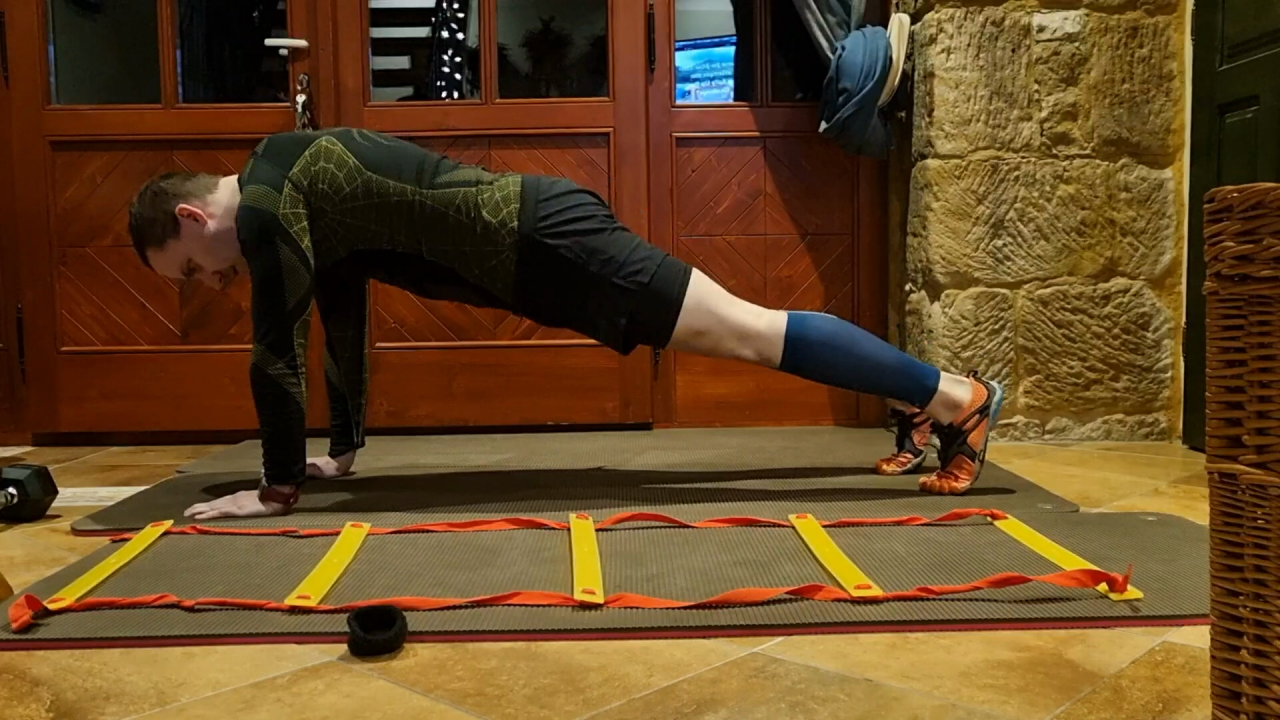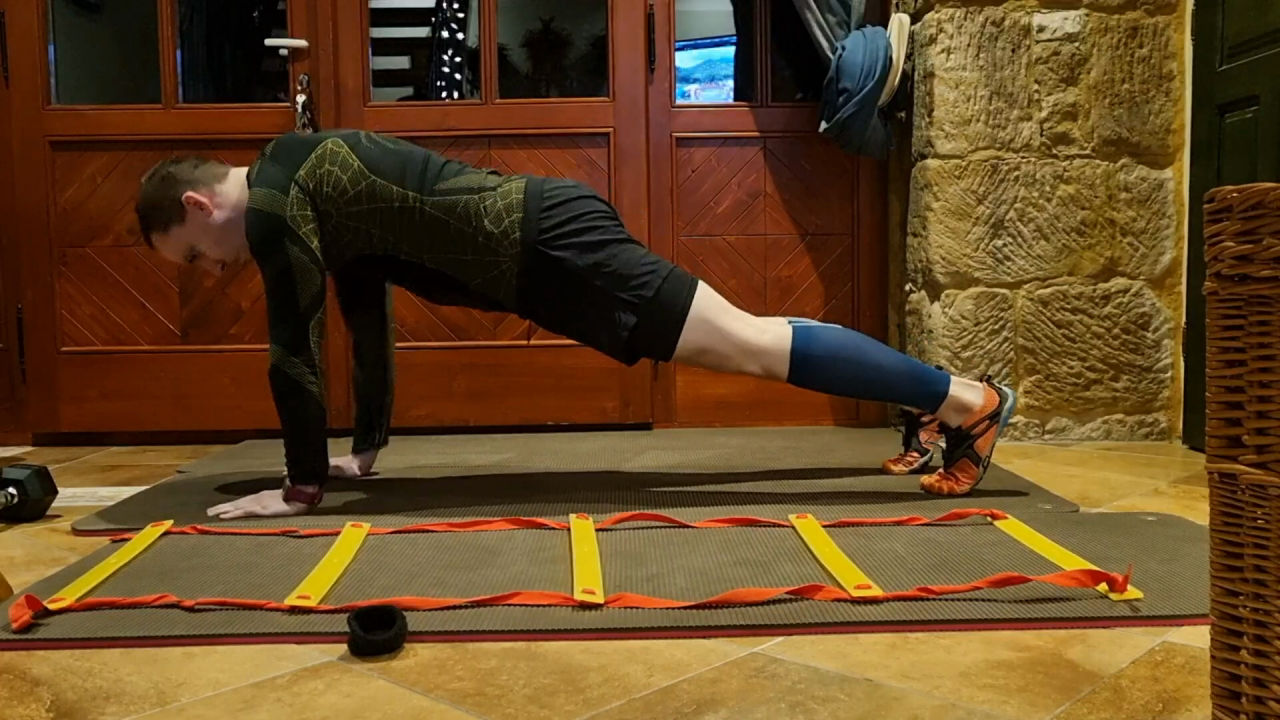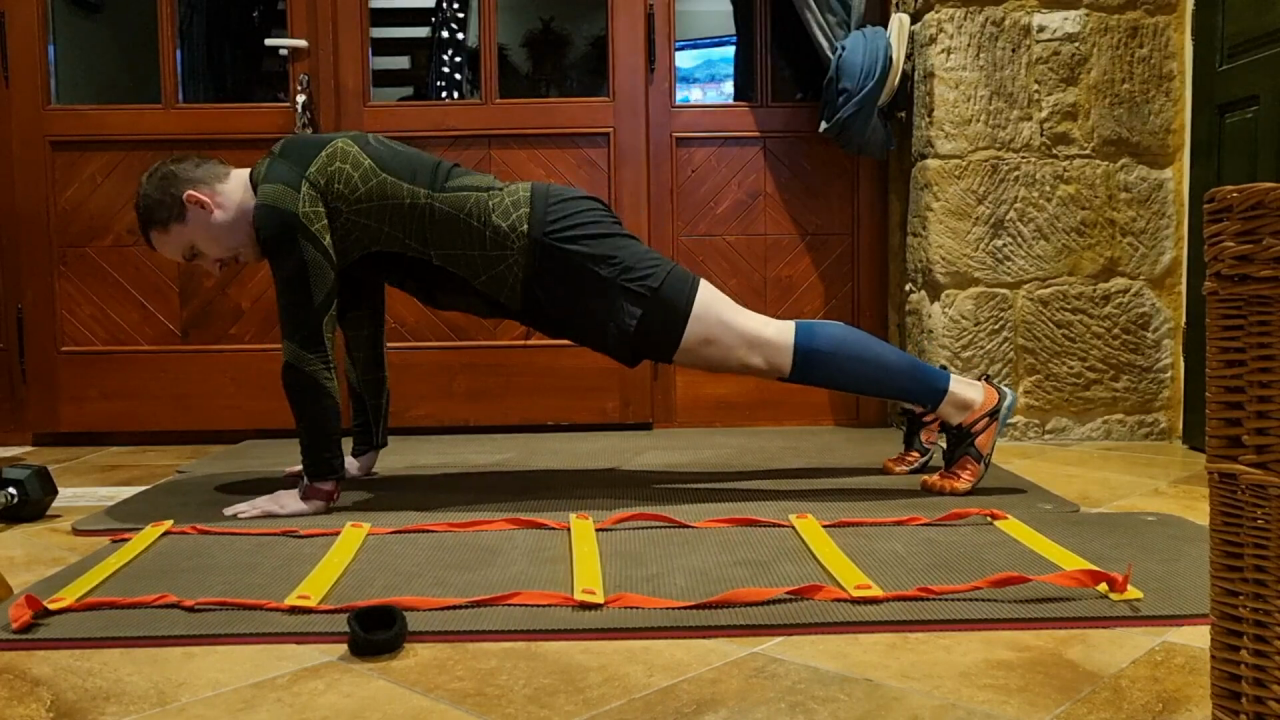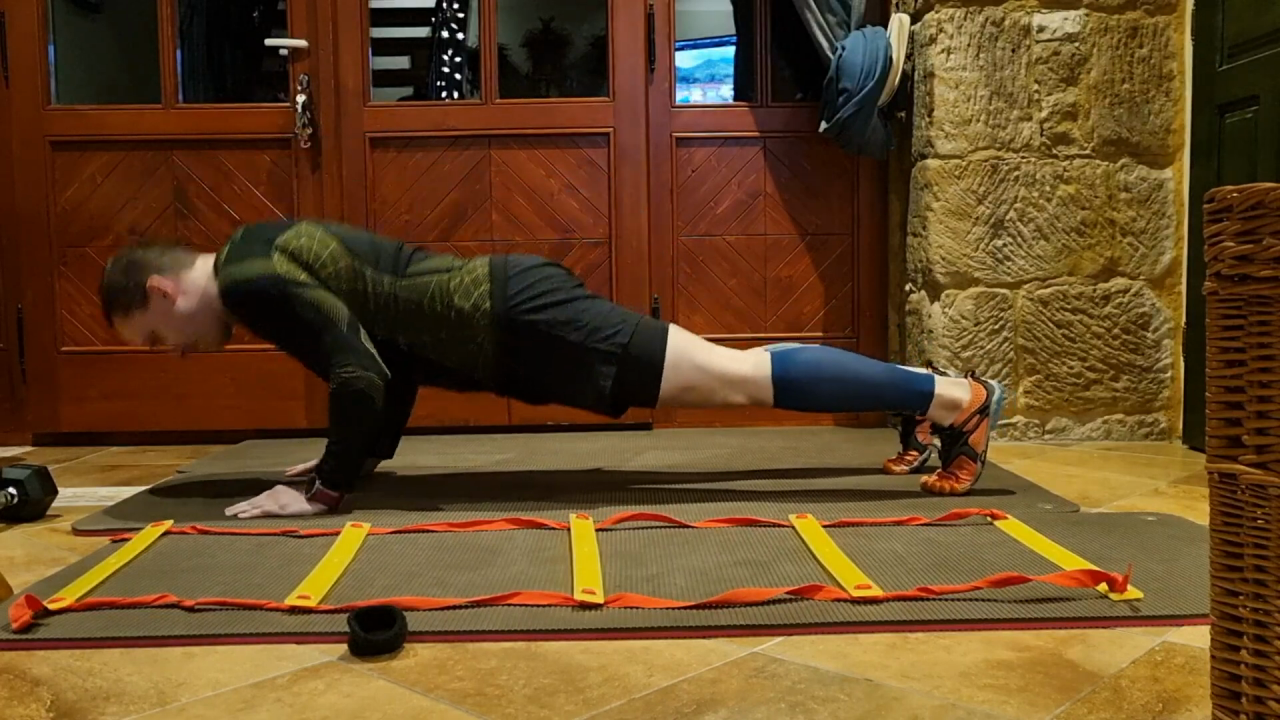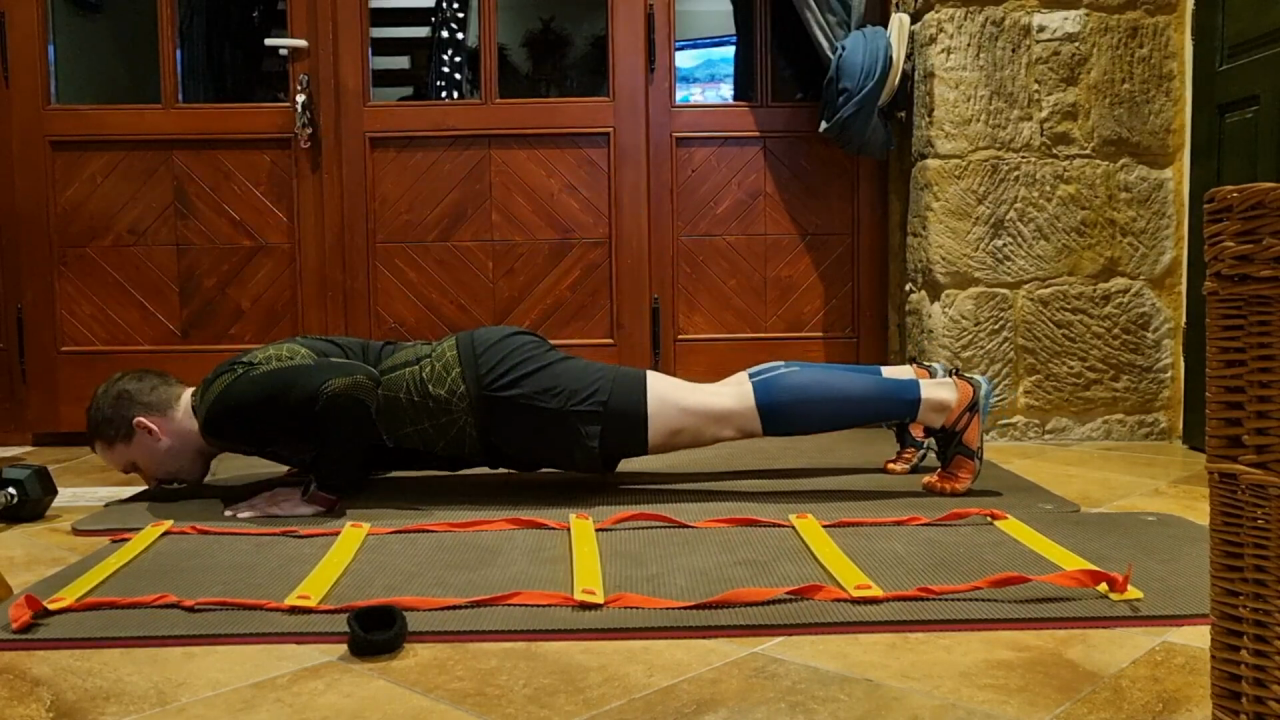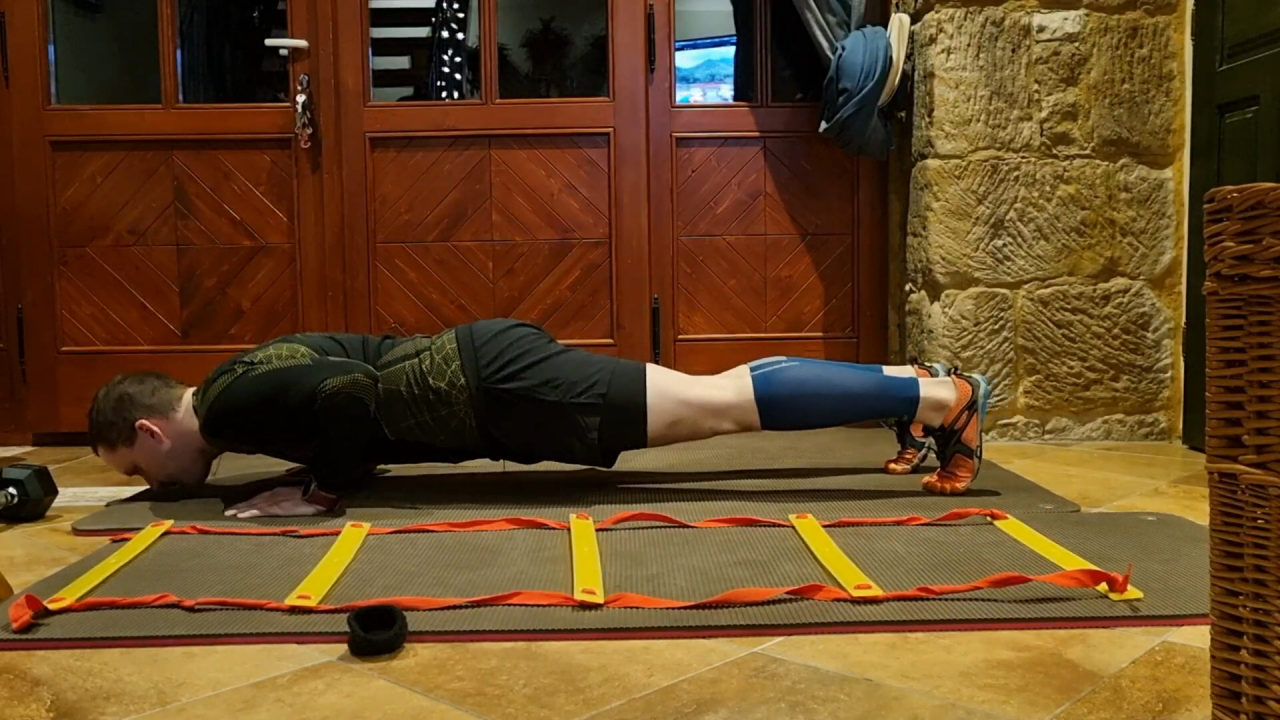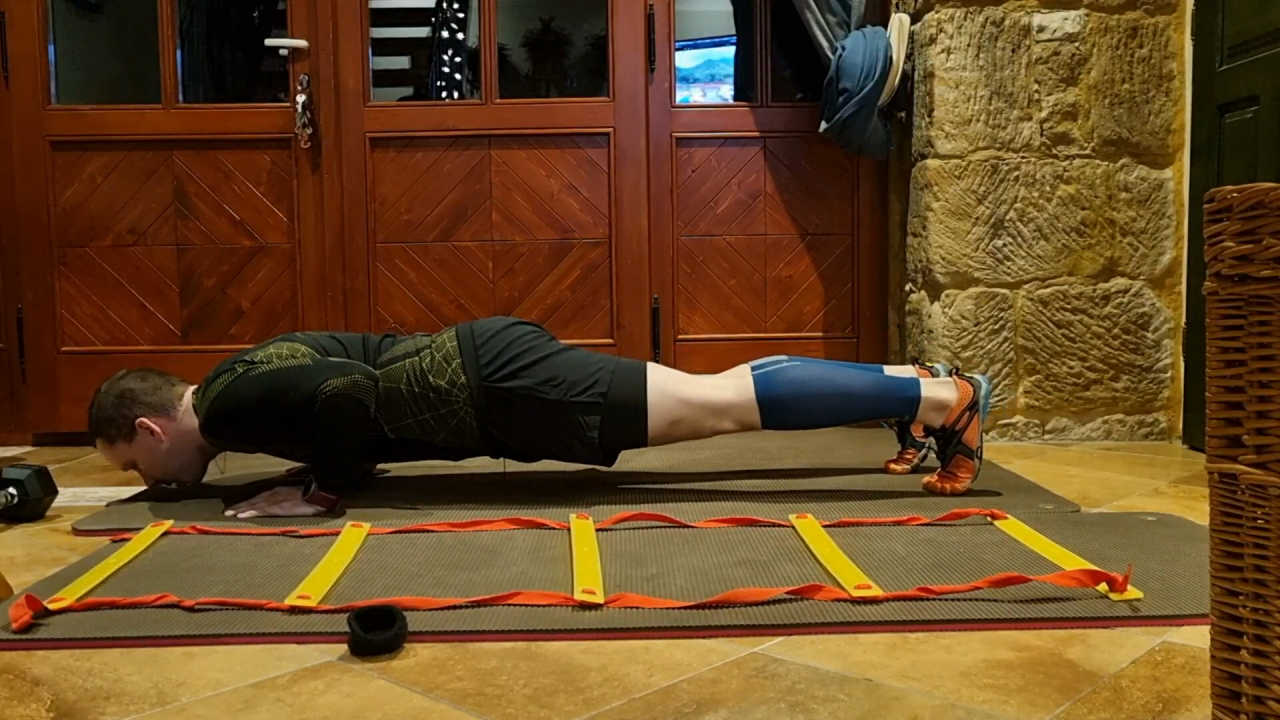
dt=0.7s
person 1, frame 1
left shoulder: (267, 211)
right shoulder: (292, 184)
left elbow: (276, 360)
right elbow: (342, 329)
left wrist: (278, 485)
right wrist: (338, 454)
left hip: (539, 242)
right hip: (537, 227)
left knee: (752, 332)
right knee: (747, 332)
left ankle: (957, 399)
right ankle: (917, 399)
person 1, frame 2
left shoulder: (272, 204)
right shoulder: (309, 177)
left elbow: (293, 351)
right elbow: (365, 311)
left wrist: (300, 486)
right wrist: (365, 448)
left hip: (543, 246)
right hip: (541, 221)
left knee: (750, 347)
right knee: (744, 337)
left ankle: (965, 400)
right ankle: (929, 396)
person 1, frame 3
left shoulder: (279, 204)
right shoulder: (309, 181)
left elbow: (306, 350)
right elbow: (358, 319)
left wrist: (316, 481)
right wrist: (363, 448)
left hip: (548, 249)
right hip: (541, 244)
left knee: (759, 343)
right knee: (752, 345)
left ankle: (967, 399)
right ankle: (930, 399)
person 1, frame 4
left shoulder: (248, 280)
right shoulder: (269, 254)
left elbow: (358, 374)
left wrist: (326, 486)
right wrist: (361, 453)
left hip: (514, 322)
right hip: (508, 302)
left knee: (735, 380)
right knee: (733, 374)
left ankle: (953, 397)
right ankle: (921, 393)
person 1, frame 5
left shoulder: (228, 402)
right shoulder: (248, 382)
left elbow: (348, 387)
left wrist: (320, 488)
right wrist: (328, 462)
left hip: (493, 393)
right hip: (483, 375)
left knee: (722, 413)
right knee: (720, 403)
left ankle: (944, 396)
right ankle: (909, 384)
person 1, frame 6
left shoulder: (229, 401)
right shoulder: (247, 381)
left elbow: (350, 389)
left wrist: (323, 490)
right wrist: (322, 463)
left hip: (494, 383)
right hip: (487, 370)
left knee: (720, 406)
right knee: (717, 398)
left ankle: (941, 396)
right ankle: (913, 387)
person 1, frame 7
left shoulder: (229, 400)
right shoulder: (249, 378)
left elbow: (350, 389)
left wrist: (321, 490)
right wrist: (324, 462)
left hip: (494, 381)
right hip: (485, 367)
left knee: (718, 407)
right knee: (715, 398)
left ankle: (943, 398)
right ankle: (911, 385)
